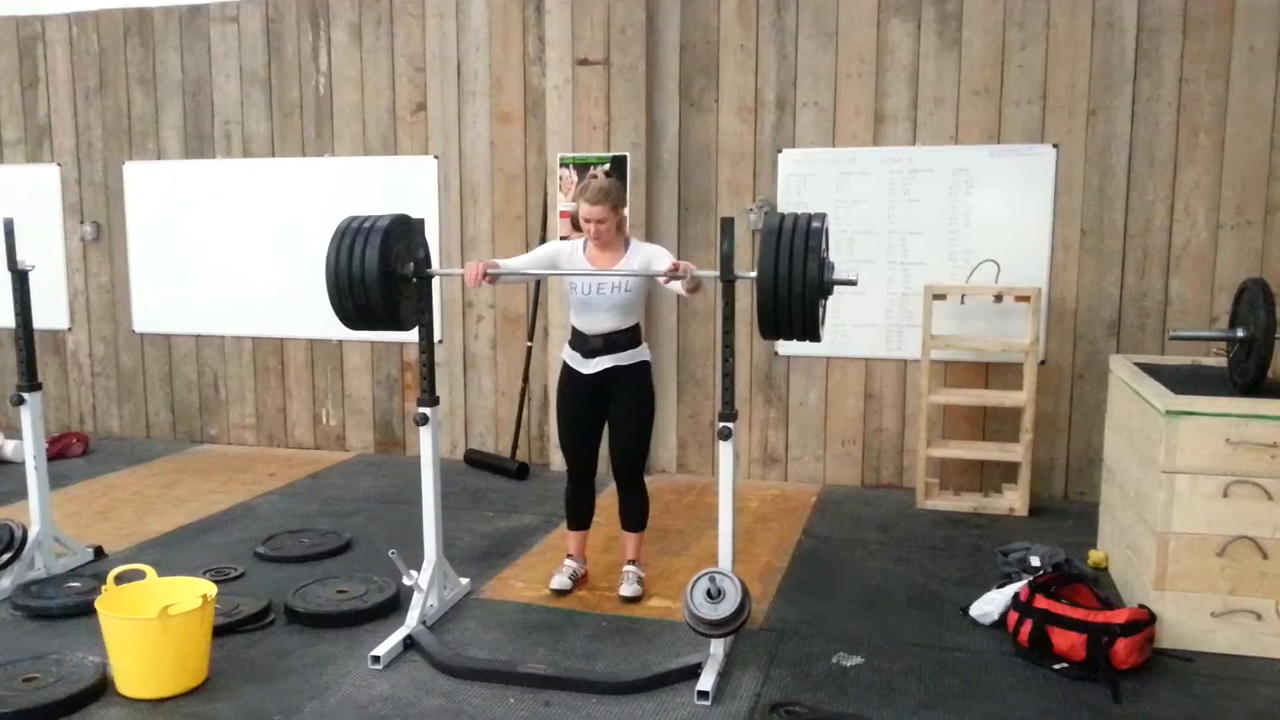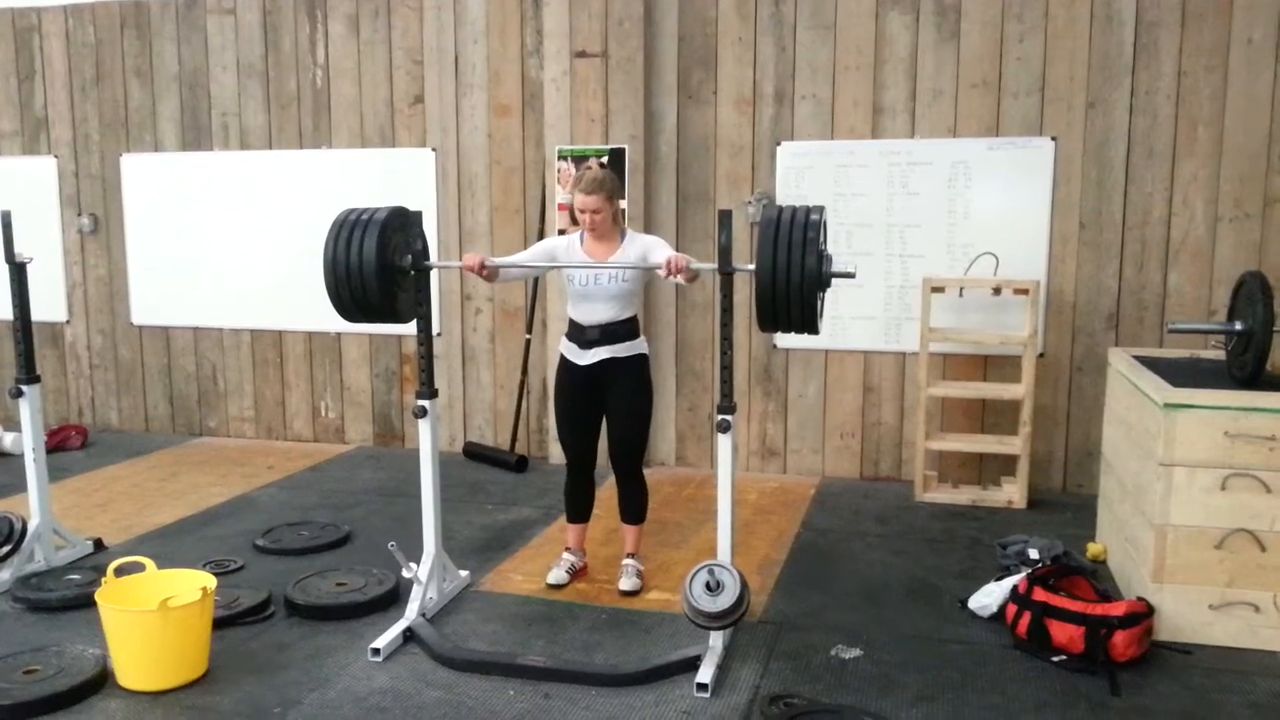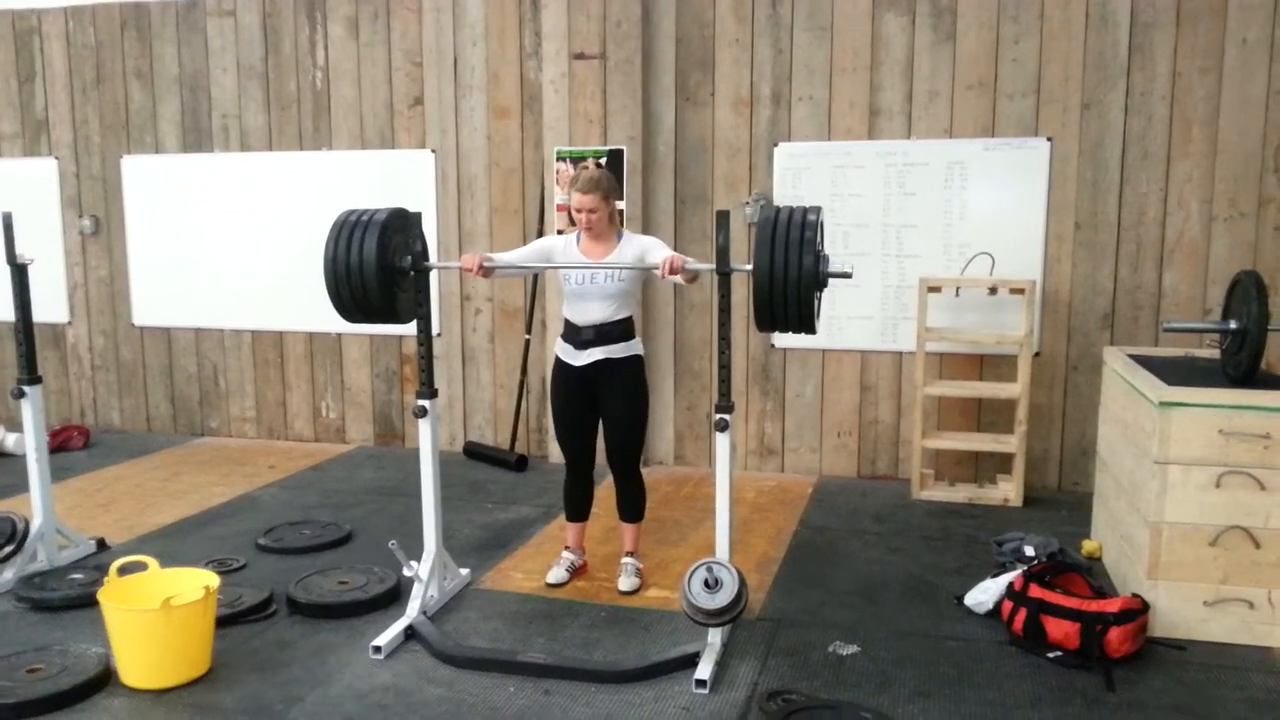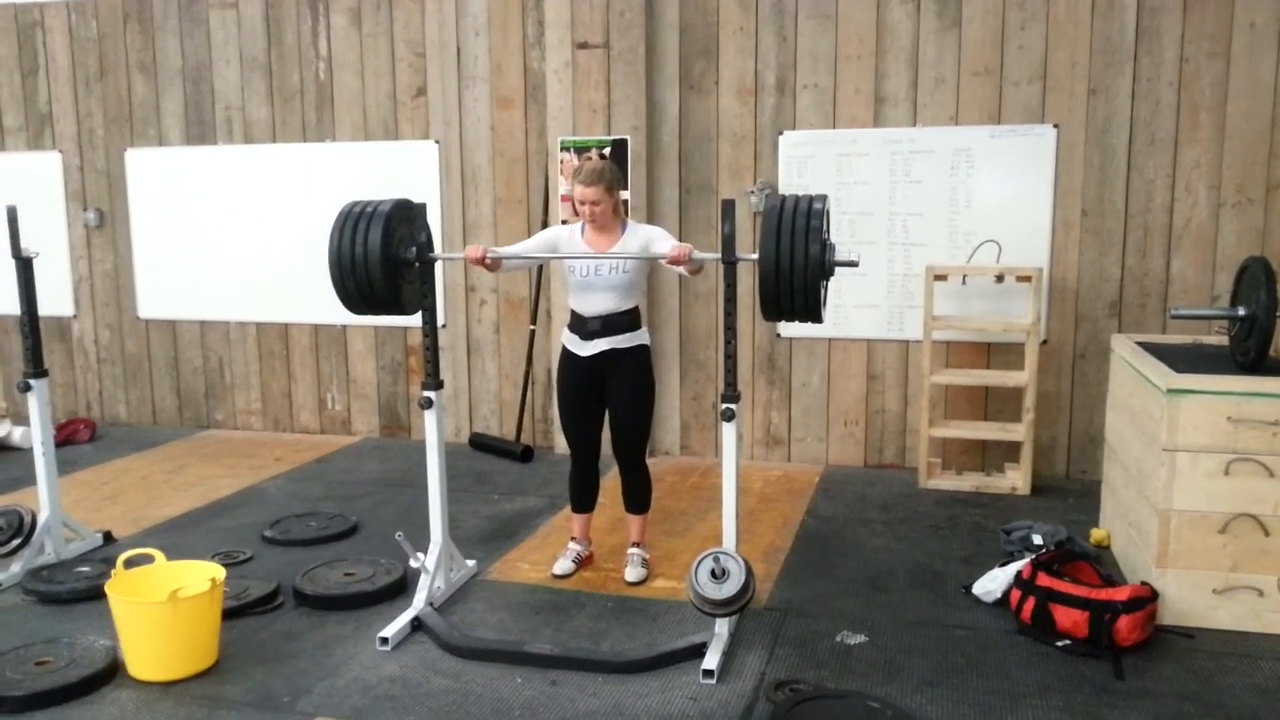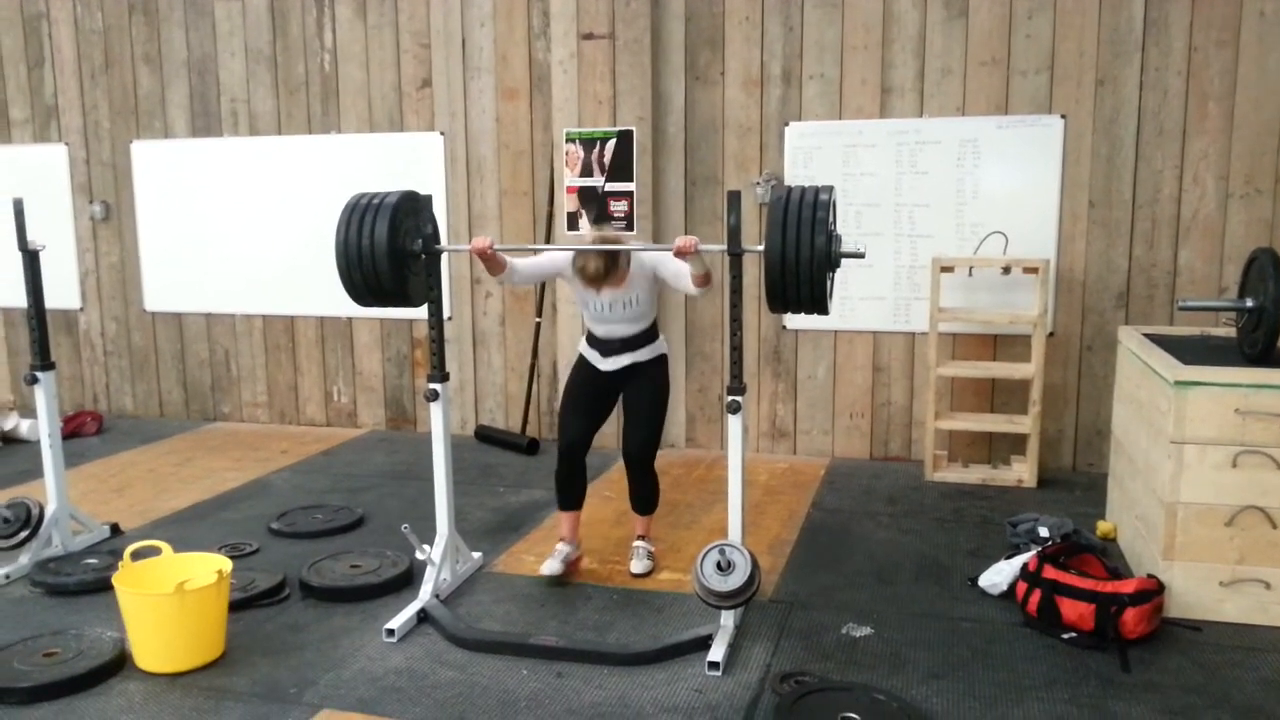
dt=0.4s
person 1, frame 1
left shoulder: (645, 254)
right shoulder: (564, 252)
left elbow: (684, 284)
right elbow: (512, 266)
left wrist: (686, 275)
right wrist: (484, 268)
left hip: (627, 371)
right hip: (577, 370)
left knee: (628, 472)
right knee: (578, 471)
left ankle: (631, 566)
right ankle: (574, 560)
person 1, frame 2
left shoulder: (642, 245)
right shoulder: (562, 246)
left elbow: (684, 272)
right elbow: (507, 267)
left wrist: (683, 265)
right wrist: (481, 264)
left hip: (625, 364)
right hip: (575, 362)
left knee: (627, 465)
right knee: (578, 464)
left ankle: (631, 559)
right ankle: (573, 553)
person 1, frame 3
left shoulder: (638, 246)
right shoulder: (557, 246)
left elbow: (685, 272)
right elbow: (504, 261)
left wrist: (681, 267)
right wrist: (480, 261)
left hip: (620, 364)
right hip: (570, 362)
left knee: (624, 464)
right knee: (576, 464)
left ankle: (630, 558)
right ankle: (573, 552)
person 1, frame 4
left shoulder: (644, 236)
right shoulder: (562, 237)
left elbow: (687, 263)
right elbow: (510, 257)
left wrist: (687, 257)
right wrist: (483, 256)
left hip: (627, 353)
right hip: (577, 353)
left knee: (630, 455)
right knee: (582, 453)
left ankle: (637, 548)
right ankle: (579, 544)
person 1, frame 5
left shoulder: (648, 261)
right shoulder: (569, 261)
left elbow: (697, 285)
right elbow: (512, 272)
left wrist: (694, 259)
right wrist: (489, 258)
left hip: (645, 364)
right hip: (594, 361)
left knee: (638, 454)
right knee: (570, 446)
left ankle: (642, 542)
right ankle: (567, 544)
